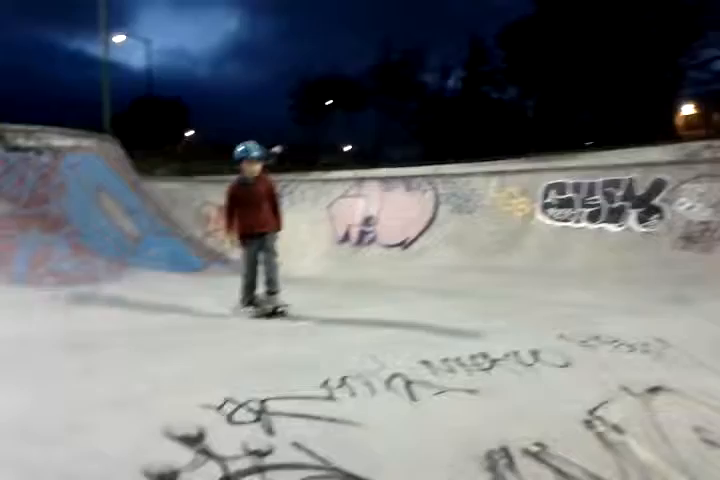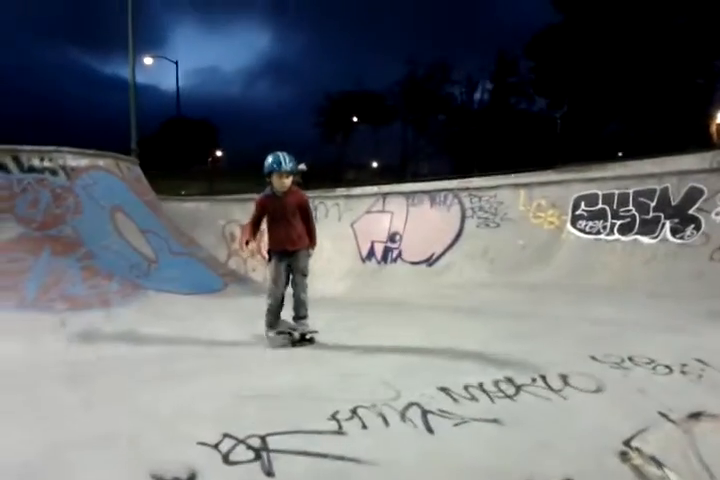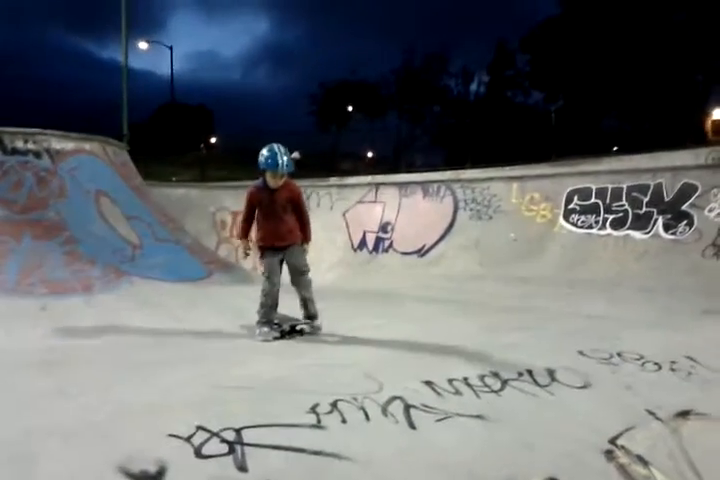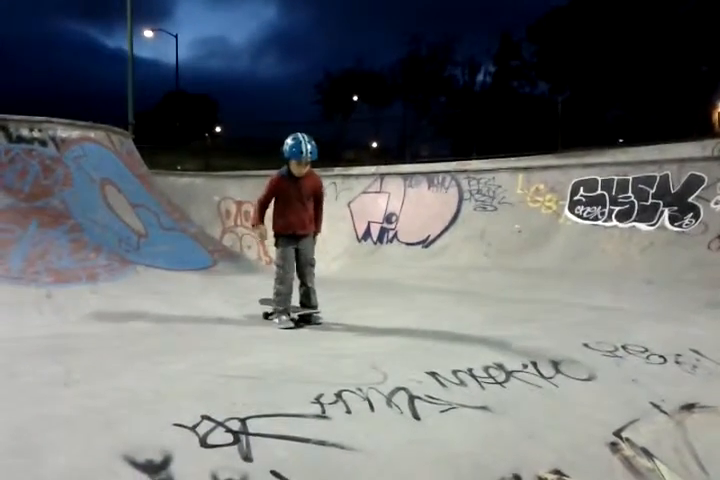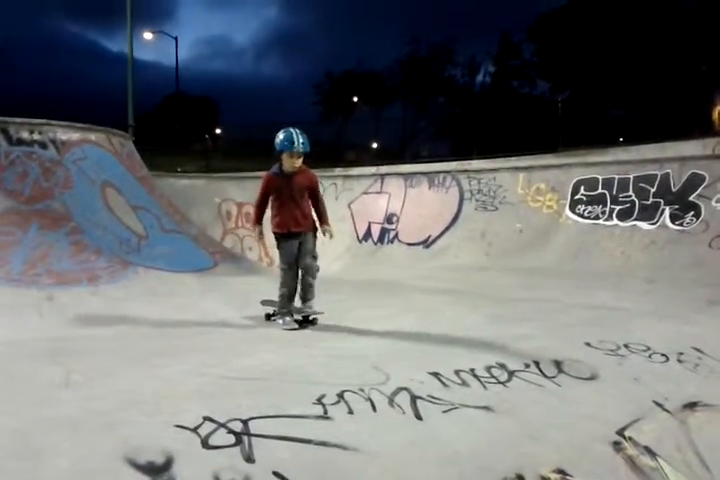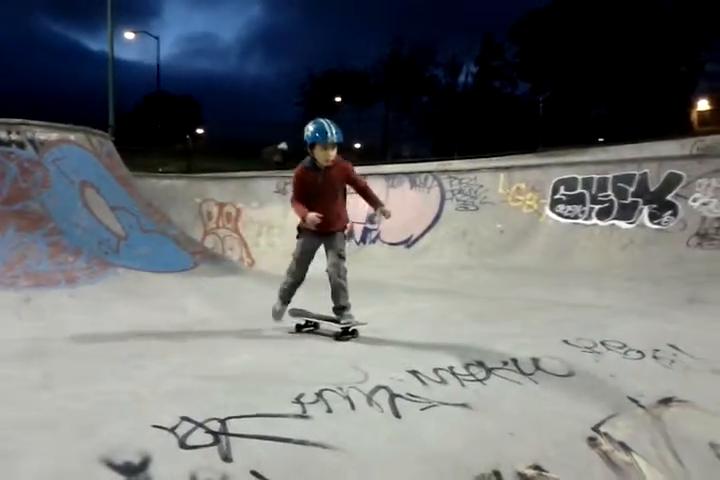
dt=0.7s
person 1, frame 1
left shoulder: (267, 183)
right shoulder: (236, 187)
left elbow: (275, 205)
right elbow: (230, 209)
left wrist: (277, 227)
right wrist: (230, 230)
left hip: (267, 231)
right hip: (247, 233)
left knee: (270, 263)
right knee: (249, 268)
left ankle: (272, 295)
right ankle: (247, 301)
person 1, frame 2
left shoulder: (299, 196)
right shoulder: (264, 200)
left elbow: (309, 220)
right elbow: (255, 221)
left wrist: (311, 243)
right wrist: (251, 240)
left hip: (299, 248)
right hip: (278, 250)
left knee: (300, 286)
right knee: (276, 289)
left ankle: (301, 320)
right ankle: (272, 326)
person 1, frame 3
left shoulder: (293, 190)
right shoulder: (255, 192)
left elbow: (302, 215)
right elbow: (247, 216)
left wrist: (306, 240)
right wrist: (244, 239)
left hip: (293, 242)
right hip: (268, 245)
left knee: (301, 279)
right knee: (270, 284)
left ankle: (311, 316)
right ankle: (265, 323)
person 1, frame 4
left shoulder: (315, 181)
right shoulder: (278, 180)
left elbow: (318, 206)
right elbow: (263, 202)
left wrist: (316, 230)
right wrist: (259, 224)
left hip: (306, 234)
right hip: (284, 234)
left knee: (307, 273)
right knee: (284, 273)
left ankle: (308, 310)
right ankle: (281, 312)
person 1, frame 5
left shoulder: (309, 176)
right shoulder: (271, 178)
left elbow: (317, 200)
right elbow: (262, 201)
left wrist: (324, 223)
right wrist: (258, 224)
left hip: (306, 229)
right hip: (283, 231)
left knee: (309, 264)
right knee: (288, 272)
left ankle: (307, 300)
right ankle: (284, 313)
person 1, frame 6
left shoulder: (343, 168)
right shoulder: (302, 172)
left elbow: (360, 185)
right elbow: (296, 200)
left wrist: (377, 205)
right wrist: (305, 214)
left hip: (335, 228)
right hip: (310, 229)
left knee: (337, 269)
right knee: (297, 268)
left ankle: (342, 309)
right ankle: (283, 300)
